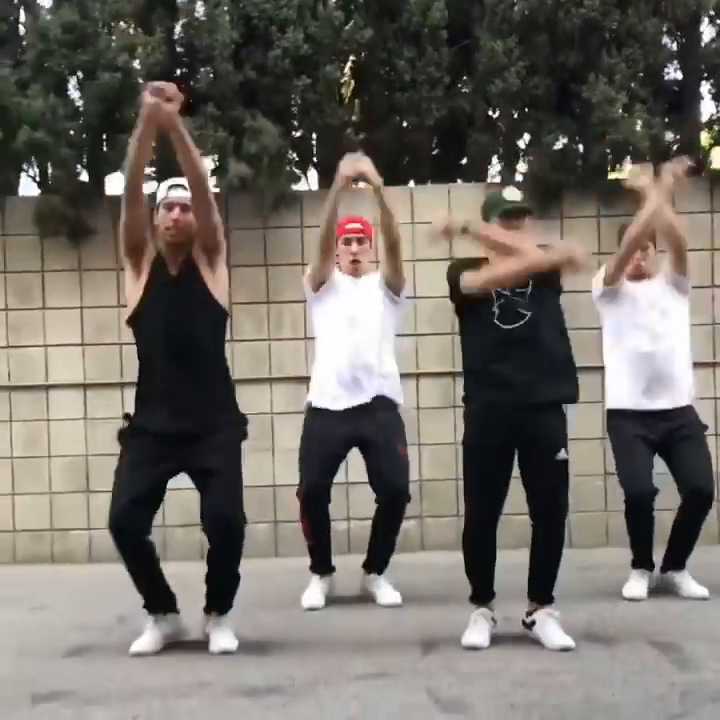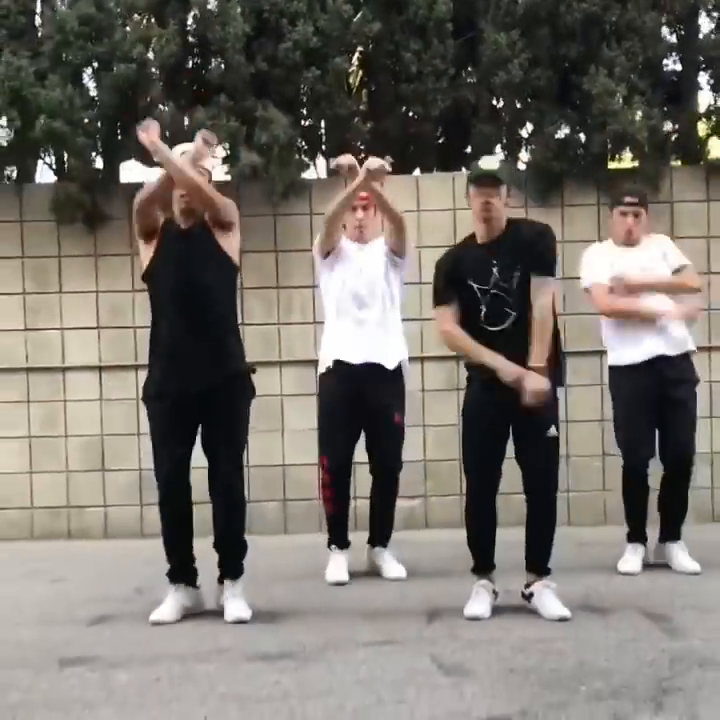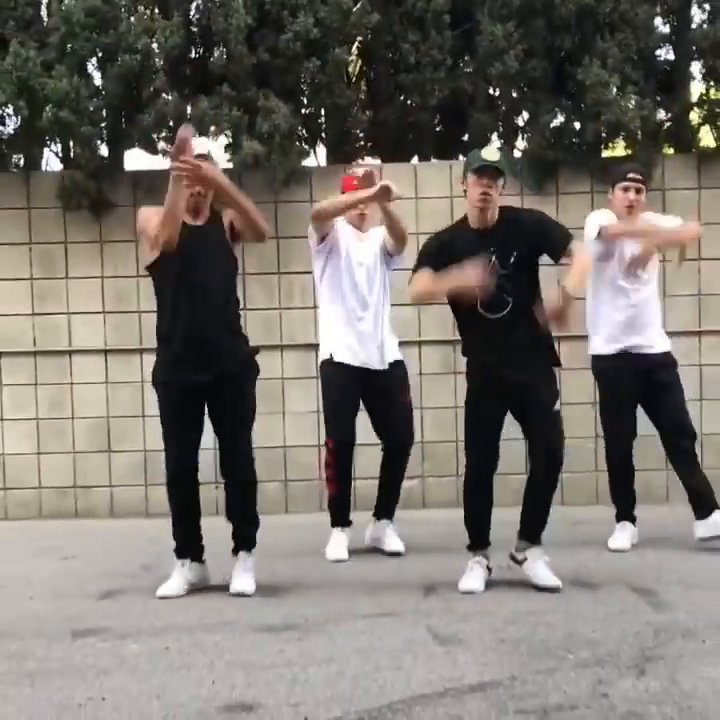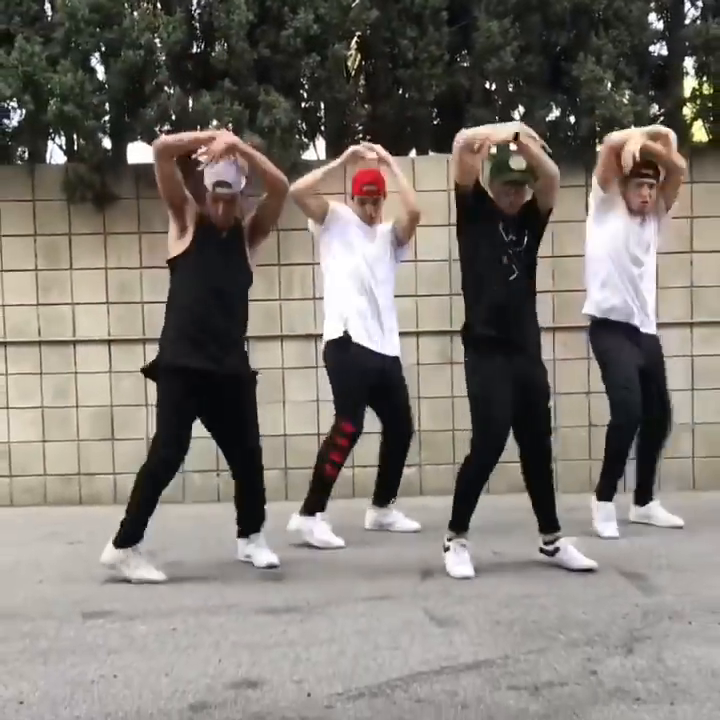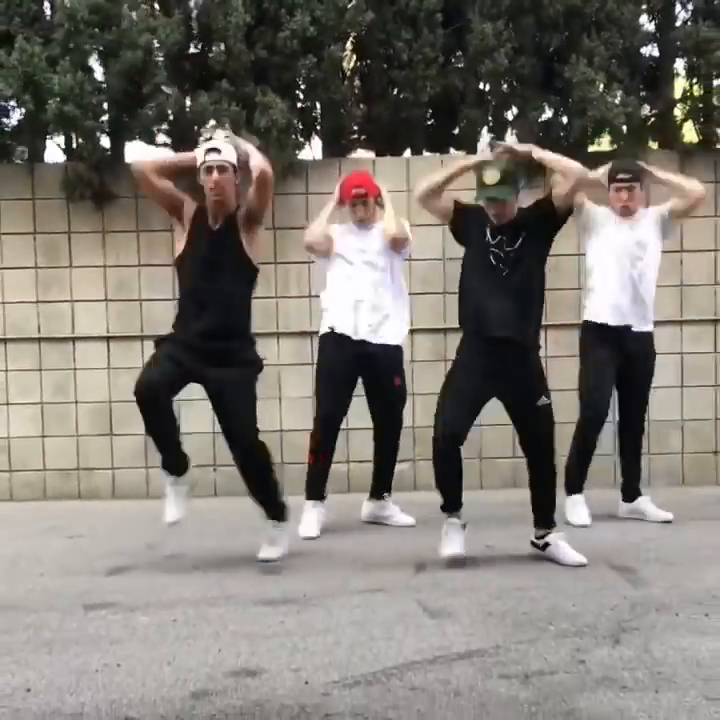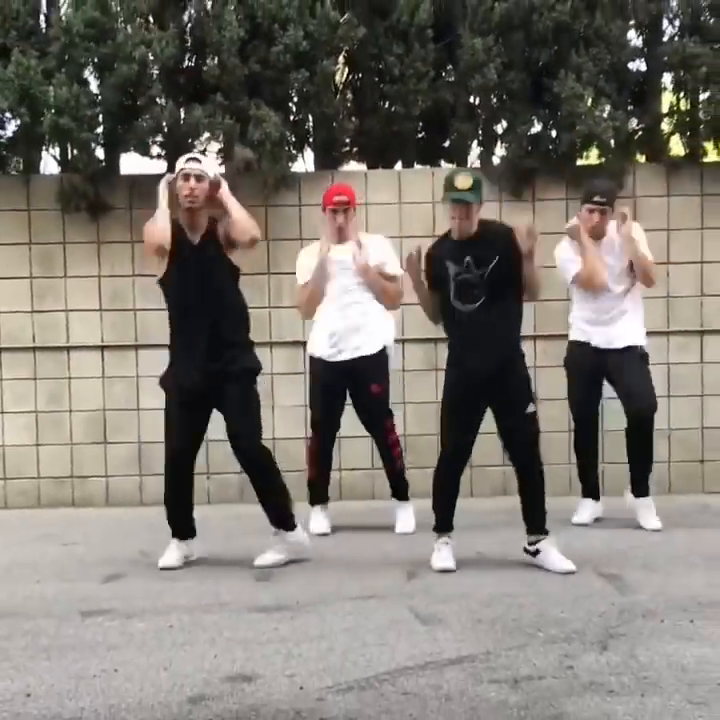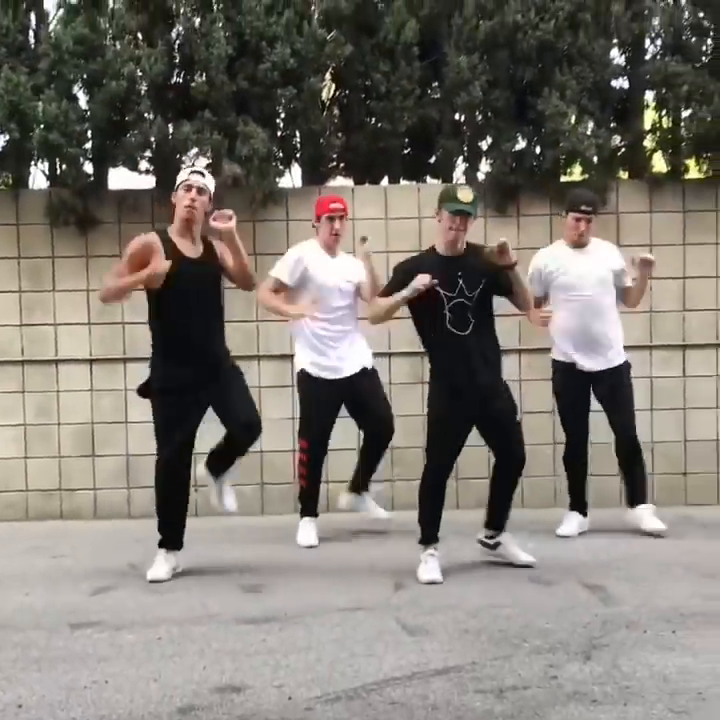
dt=0.2s
person 1, frame 1
left shoulder: (212, 255)
right shoulder: (138, 260)
left elbow: (201, 187)
right elbow: (131, 192)
left wrist: (174, 125)
right wrist: (148, 123)
left hip: (214, 421)
right hip: (151, 423)
left knee: (226, 519)
right knee: (125, 519)
left ankle: (219, 615)
right ankle: (161, 614)
person 1, frame 2
left shoulder: (223, 214)
right shoulder: (150, 224)
left elbow: (211, 206)
right elbow: (147, 200)
left wrist: (163, 152)
left hip: (225, 377)
right hip: (169, 378)
left knee: (227, 481)
right knee: (171, 486)
left ankle: (231, 582)
right ankle: (182, 584)
person 1, frame 3
left shoulder: (229, 222)
right shoulder: (153, 217)
left elbow: (261, 229)
right elbow: (164, 239)
left wrist: (216, 174)
right wrist: (183, 170)
left hip: (230, 361)
right hip: (177, 363)
left knee: (238, 460)
right knee: (180, 465)
left ankle: (243, 555)
right ankle: (189, 561)
person 1, frame 4
left shoulder: (250, 233)
right shoulder: (185, 219)
left elbow: (279, 189)
right elbow: (161, 152)
left wrist: (239, 146)
left hip: (228, 366)
right hip: (180, 362)
left knee: (247, 458)
right knee: (168, 453)
left ankle: (251, 534)
right ankle: (125, 547)
person 1, frame 5
left shoulder: (247, 220)
right shoulder: (186, 212)
left elbow: (266, 175)
right elbow: (142, 168)
left wrist: (241, 146)
right wrist: (189, 158)
left hip: (231, 349)
right hip: (184, 341)
left knee: (242, 436)
right knee: (149, 389)
left ankle: (278, 521)
right ankle: (176, 471)
person 1, frame 6
left shoulder: (225, 230)
right shoulder: (162, 231)
left elbow: (247, 236)
right elbow: (158, 243)
left wrist: (226, 197)
right wrist: (162, 196)
left hip: (233, 357)
right hip: (188, 362)
left knee: (248, 444)
right knee: (178, 453)
left ankle: (289, 534)
right ankle: (182, 538)
person 1, frame 7
left shoulder: (216, 247)
right shoulder: (150, 246)
left elbow: (248, 281)
right elbow: (107, 293)
left wrist: (229, 235)
right wrist: (149, 273)
left hip: (216, 364)
right hip: (173, 372)
left knee: (247, 425)
right knee: (173, 458)
left ankle: (217, 469)
right ankle: (168, 550)
person 2, frame 1
left shoulder: (545, 264)
right shoulder: (465, 273)
left elbow: (559, 257)
right elbow: (479, 282)
left wrist: (471, 231)
right wrist: (537, 259)
left hip: (544, 408)
right hip: (487, 410)
left knee: (550, 514)
right knee: (480, 516)
left ankle: (540, 609)
right ankle: (482, 609)
person 2, frame 2
left shoulder: (534, 237)
right shoulder: (453, 260)
left elbow: (544, 303)
right elbow: (446, 327)
left wrist: (538, 369)
right wrist: (502, 367)
left hip: (534, 382)
right hip: (485, 387)
left knee: (542, 487)
right knee: (480, 488)
left ankle: (538, 581)
right ankle: (483, 581)
person 2, frame 3
left shoulder: (528, 225)
right shoulder: (445, 242)
left elbow: (576, 253)
right elbow: (419, 290)
left wrist: (566, 294)
right wrist: (457, 281)
left hip: (535, 364)
right hip: (486, 369)
left knee: (548, 457)
right knee: (482, 463)
left ankle: (527, 547)
right ankle: (478, 556)
person 2, frame 4
left shoulder: (533, 216)
right shoulder: (475, 210)
left elbow: (549, 178)
right elbow: (464, 145)
left wrist: (525, 143)
right wrist: (507, 131)
left hip: (525, 351)
right hip: (485, 351)
left knee: (538, 450)
right knee: (487, 448)
left ankle: (552, 538)
right ankle: (456, 539)
person 2, frame 5
left shoulder: (537, 220)
right shoulder: (472, 220)
left elbow: (576, 175)
right elbow: (424, 195)
left wrist: (528, 151)
right wrist: (469, 162)
left hip: (522, 352)
right hip: (476, 350)
left knee: (540, 447)
right knee: (446, 434)
left ankle: (545, 534)
right ankle: (452, 519)
person 2, frame 6
left shoulder: (503, 238)
right shoulder: (437, 252)
left elbow: (531, 293)
right elbow: (434, 313)
left wrist: (529, 256)
right wrist: (416, 279)
left hip: (508, 367)
right hip: (463, 371)
left knee: (526, 455)
right knee: (453, 455)
left ankle: (538, 541)
right ankle: (442, 538)
person 2, frame 7
left shoulder: (485, 259)
right shoulder: (416, 267)
left elbow: (525, 305)
right elbow: (376, 314)
left wrist: (509, 268)
right wrist: (409, 293)
left hip: (489, 378)
right hip: (449, 382)
left knee: (512, 457)
right knee: (439, 464)
left ankle: (496, 536)
right ankle: (429, 549)
person 3, frame 1
left shoulder: (387, 286)
right shoulder: (323, 283)
left elbow: (393, 243)
right elbow: (323, 240)
left wrist: (377, 184)
right wrist: (338, 186)
left hip: (379, 403)
right hip: (326, 403)
left knee: (395, 490)
right knee: (311, 492)
left ankle: (376, 571)
right ankle: (320, 572)
person 3, frame 2
left shoulder: (389, 250)
right shoulder: (331, 248)
left elbow: (399, 225)
right elbow: (330, 220)
left wrist: (373, 184)
right wrist: (358, 181)
left hip: (385, 364)
right hip: (339, 365)
left knee: (387, 461)
right knee: (335, 460)
left ankle: (380, 547)
right ankle: (338, 548)
person 3, frame 3
left shoulder: (381, 240)
right shoulder: (328, 233)
left elbow: (400, 236)
right elbow: (318, 211)
left wrist: (382, 196)
right wrist: (366, 189)
left hip: (384, 355)
right hip: (340, 355)
left knee: (401, 437)
right knee: (339, 441)
left ankle: (381, 524)
right ankle: (340, 527)
person 3, frame 4
left shoulder: (392, 234)
right shoulder: (335, 220)
left elbow: (414, 212)
right elbow: (298, 192)
left wrist: (389, 161)
right wrist: (342, 160)
left hip: (385, 344)
right hip: (347, 340)
left knee: (400, 426)
right knee: (348, 424)
left ankle: (383, 507)
right ankle: (311, 515)
person 3, frame 5
left shoulder: (391, 229)
right shoulder: (334, 232)
left elbow: (398, 237)
right elbow: (312, 242)
left wrist: (386, 202)
right wrist: (331, 210)
left hip: (384, 337)
right hip: (340, 333)
left knee: (389, 421)
right knee: (327, 416)
left ankle: (379, 499)
right ankle: (313, 503)
person 3, frame 6
left shoulder: (379, 246)
right shoulder: (312, 254)
left elbow: (394, 299)
right elbow: (305, 306)
left wrist: (367, 269)
right wrist: (321, 262)
left hip: (369, 348)
right hip: (325, 352)
left knee: (380, 423)
right knee: (322, 432)
left ankle: (403, 502)
right ankle: (318, 506)
person 3, frame 7
left shoulder: (355, 262)
right shoulder: (302, 256)
left elbow: (373, 300)
right elbow: (266, 295)
left wrist: (367, 265)
right wrist: (294, 310)
left hip: (357, 361)
right hip: (316, 365)
left knee: (381, 428)
right knee: (314, 440)
left ankle: (358, 491)
right ankle: (308, 516)
person 4, frame 1
left shoulder: (674, 284)
right shoulder: (608, 287)
left elbow: (678, 242)
right elbow: (624, 253)
left wrist: (659, 195)
right wrist: (652, 200)
left hip: (679, 410)
right hip: (628, 412)
left knee: (701, 492)
right knee: (639, 492)
left ankle: (674, 568)
right ankle: (641, 567)
person 4, frame 2
left shoulder: (662, 245)
right shoulder: (598, 255)
left elbow: (691, 282)
right elbow: (604, 305)
left wrist: (635, 281)
right wrist: (669, 310)
left hip: (675, 360)
right hip: (630, 366)
left knee: (681, 455)
right knee: (637, 458)
left ankle: (671, 541)
right ankle: (635, 543)
person 4, frame 3
left shoulder: (655, 224)
right shoulder: (598, 224)
right elbow: (620, 230)
left wrist: (655, 244)
left hip: (654, 349)
right hip: (612, 351)
left knee: (679, 432)
right knee: (619, 439)
right ankle: (625, 521)
person 4, frame 4
left shoulder: (655, 215)
right shoulder: (606, 204)
left elbow: (678, 172)
right elbow: (610, 145)
left wrist: (658, 146)
left hip: (645, 330)
right hip: (610, 325)
left knee: (657, 416)
right knee: (627, 411)
left ankle: (644, 502)
right ankle: (604, 501)
person 4, frame 5
left shoulder: (656, 218)
right shoulder: (594, 216)
left elbow: (697, 194)
left wrist: (654, 172)
right wrist: (602, 174)
left hip: (640, 331)
right hip: (601, 328)
left knee: (633, 417)
right knee: (594, 411)
left ankle: (632, 498)
right ankle: (573, 493)
person 4, frame 6
left shoulder: (629, 233)
right shoulder: (568, 247)
left elbow: (648, 278)
right elbow: (597, 282)
left wrist: (629, 231)
right wrist: (585, 243)
left hip: (627, 344)
right hip: (584, 345)
left knee: (643, 411)
right knee: (585, 425)
left ankle: (640, 495)
right ankle: (590, 498)
person 4, frame 7
left shoulder: (609, 252)
right shoulder: (546, 260)
left elbow: (631, 299)
right elbow: (531, 304)
left wrist: (645, 273)
left hip: (612, 360)
right hip: (569, 362)
left knee: (626, 433)
right knee: (576, 437)
left ankle: (640, 506)
right ankle: (576, 512)
